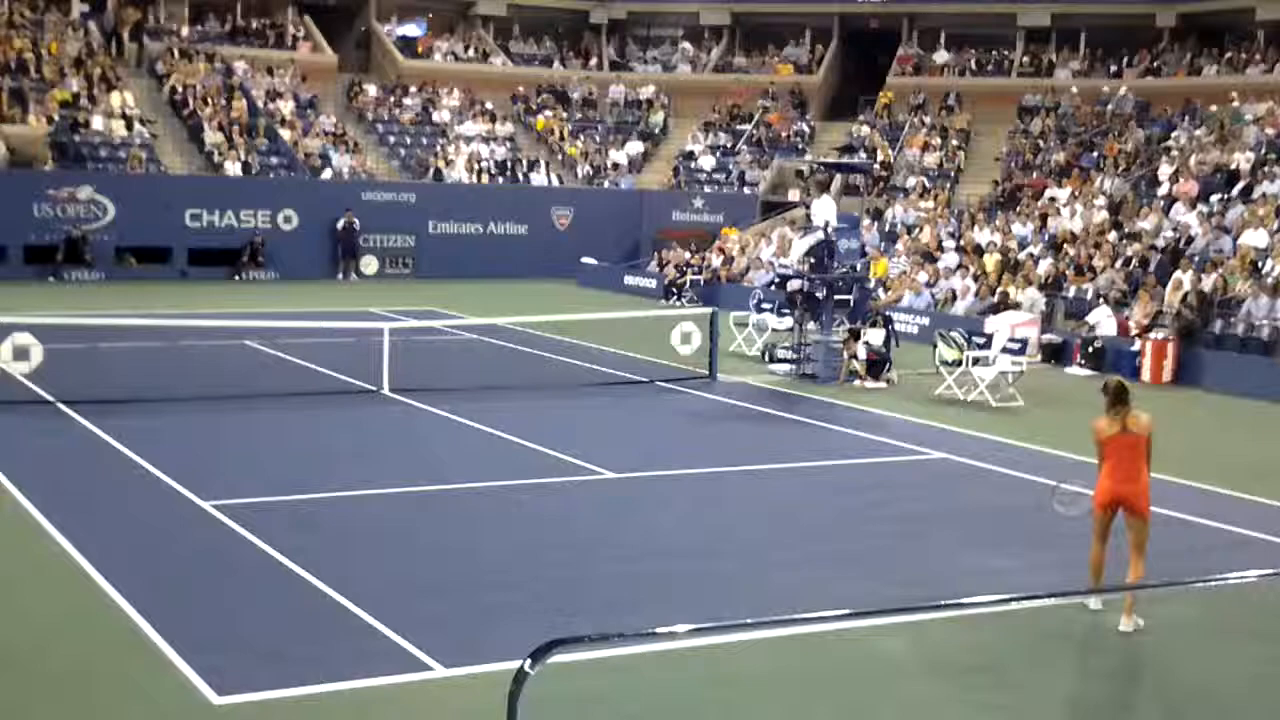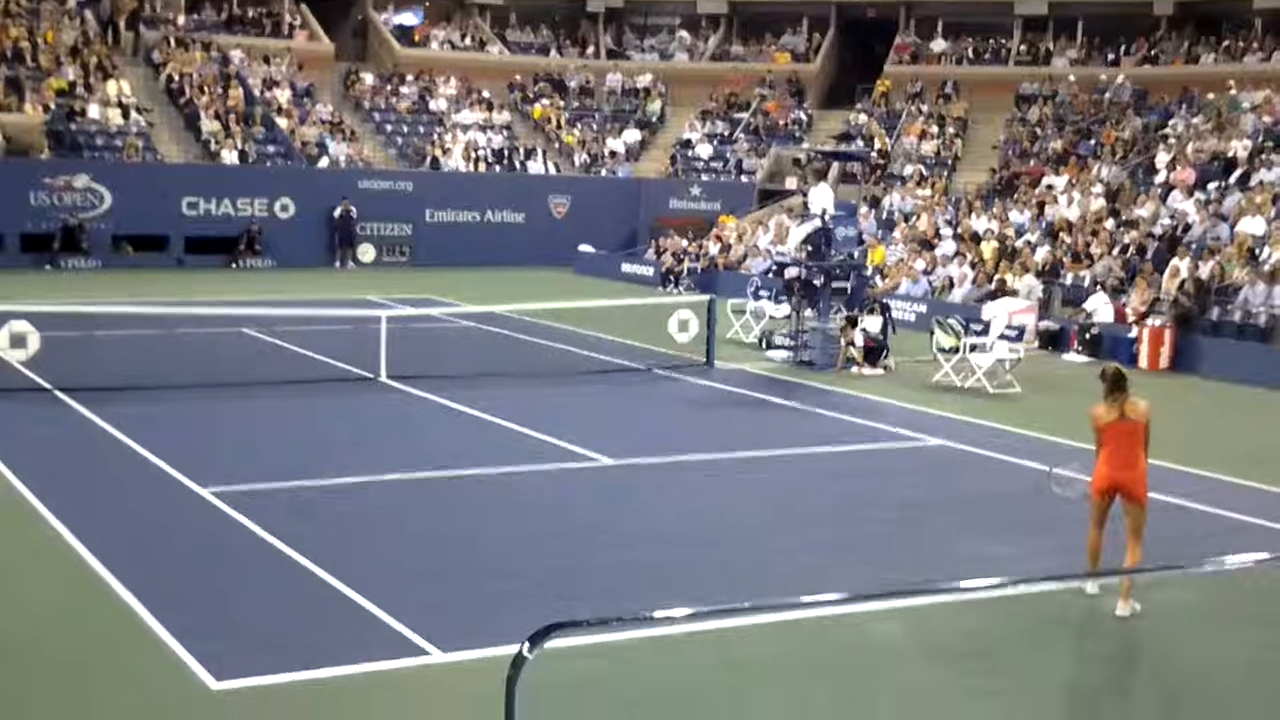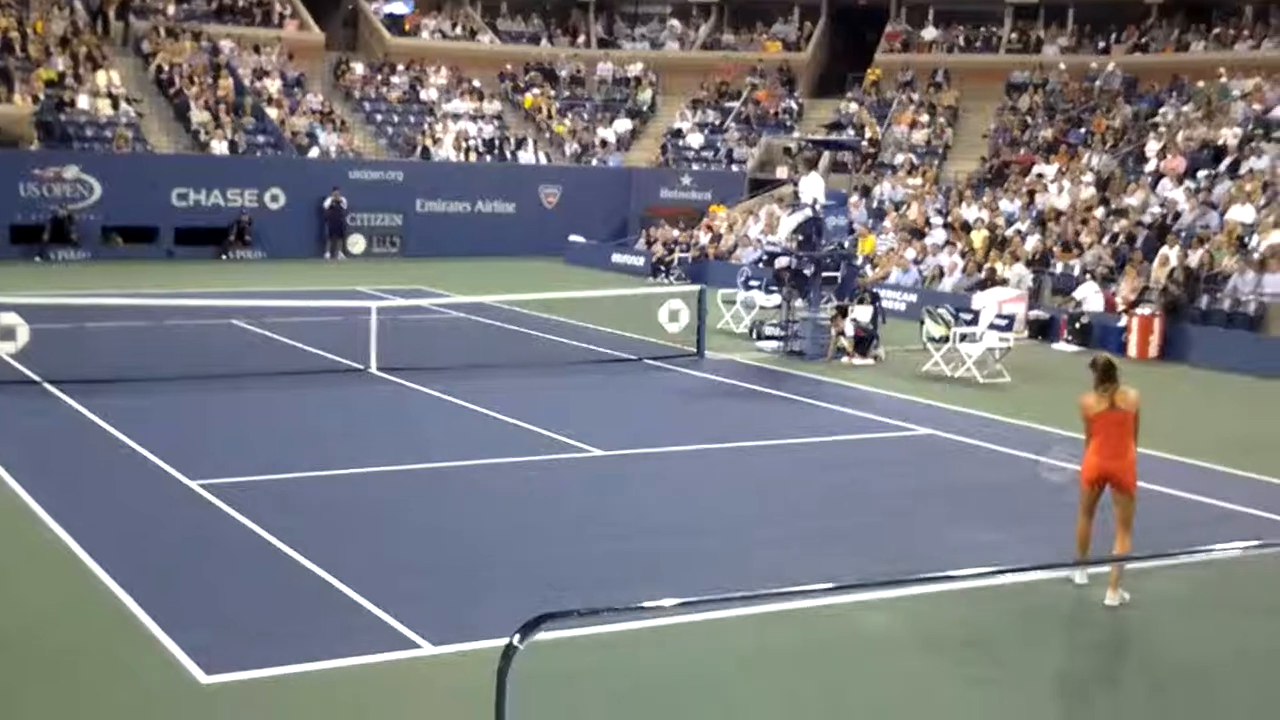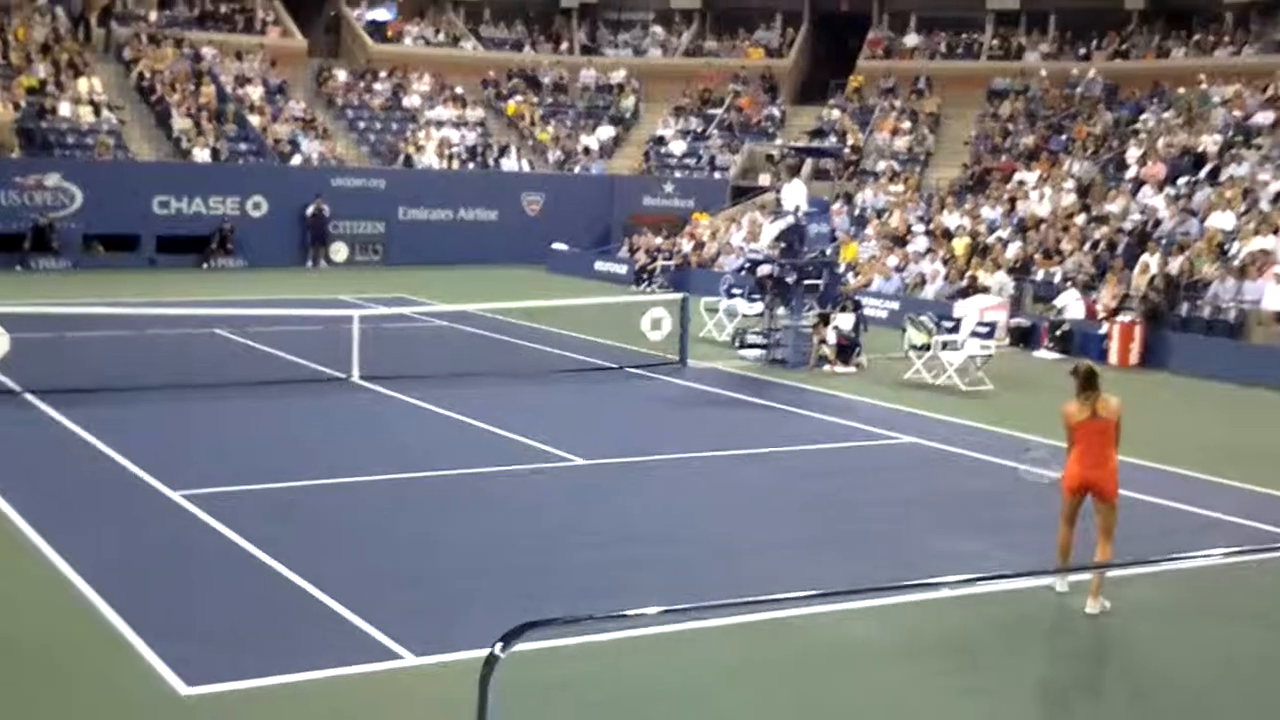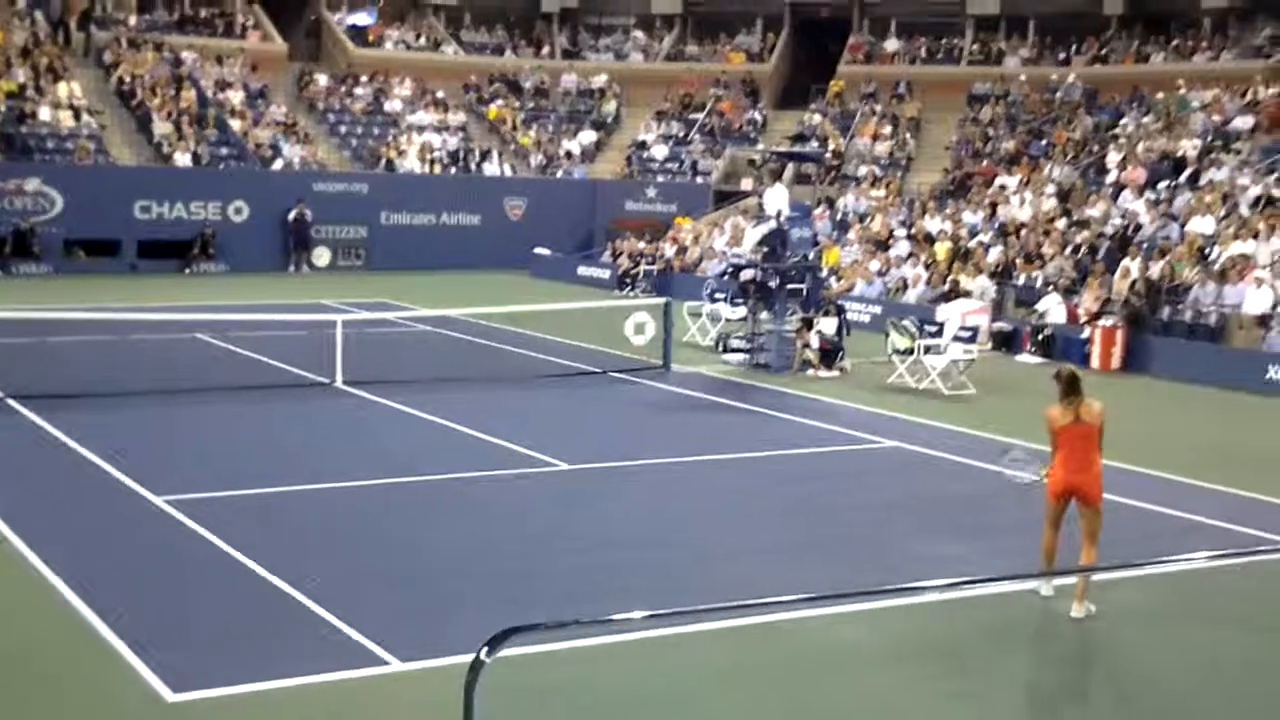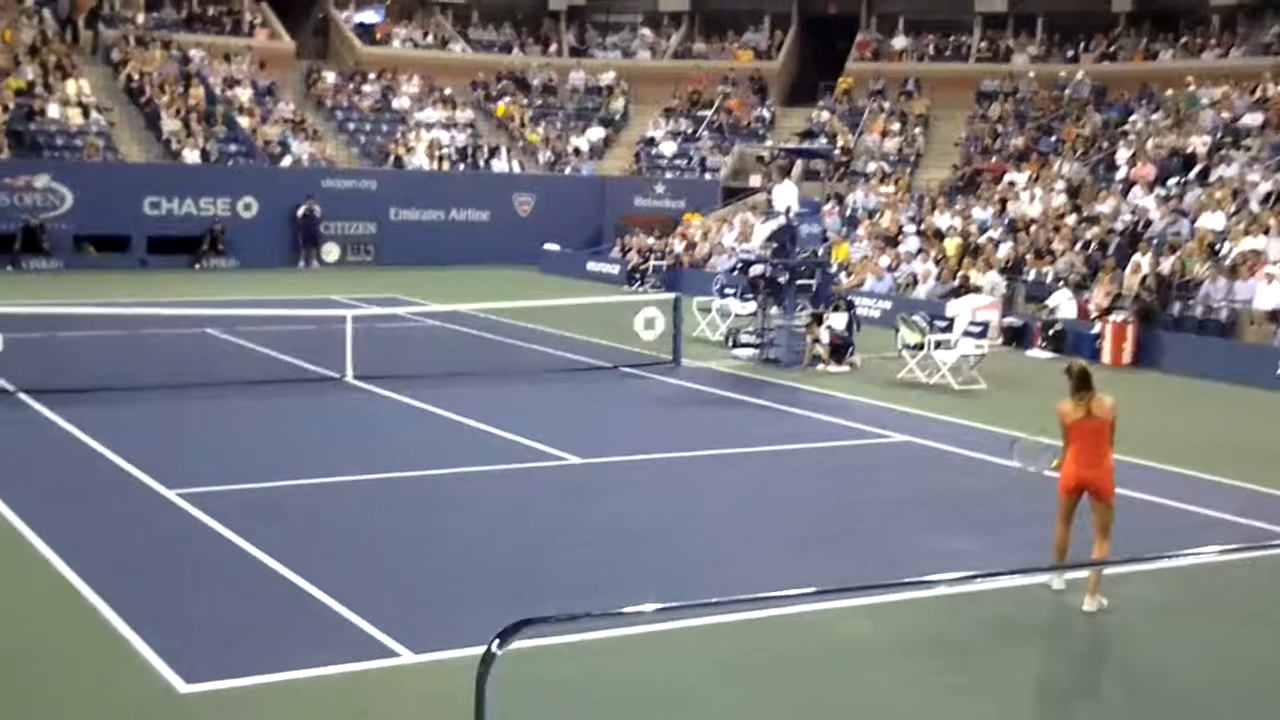
dt=0.1s
person 1, frame 1
left shoulder: (1099, 425)
right shoulder: (1145, 420)
left elbow: (1102, 460)
right elbow: (1147, 459)
left hip: (1109, 486)
right hip: (1136, 489)
left knee: (1099, 541)
right knee: (1137, 556)
left ankle: (1094, 595)
right ankle: (1127, 616)
person 1, frame 2
left shoulder: (1097, 411)
right shoulder: (1143, 407)
left elbow: (1099, 447)
right elbow: (1145, 445)
left hip: (1106, 473)
right hip: (1134, 476)
left knee: (1096, 526)
right knee: (1134, 541)
left ankle: (1092, 580)
right ankle: (1125, 601)
person 1, frame 3
left shoulder: (1087, 401)
right shoulder: (1133, 396)
left elbow: (1090, 436)
right elbow: (1133, 434)
left hip: (1096, 462)
right hip: (1123, 465)
left knee: (1085, 516)
right knee: (1124, 530)
left ankle: (1080, 569)
right ankle: (1113, 590)
person 1, frame 4
left shoulder: (1069, 409)
right shoulder: (1114, 404)
left elbow: (1072, 444)
right elbow: (1114, 442)
left hip: (1077, 471)
right hip: (1105, 474)
left knee: (1067, 524)
right knee: (1105, 539)
left ankle: (1061, 577)
right ankle: (1094, 598)
person 1, frame 5
left shoulder: (1053, 413)
right shoulder: (1097, 408)
left elbow: (1056, 448)
right elbow: (1097, 445)
left hip: (1062, 475)
right hip: (1089, 478)
left knee: (1052, 528)
right knee: (1090, 543)
left ankle: (1046, 581)
right ankle: (1079, 602)
person 1, frame 6
left shoulder: (1064, 408)
right shoulder: (1109, 403)
left elbow: (1068, 443)
right elbow: (1109, 440)
left hip: (1074, 470)
right hip: (1101, 473)
left knee: (1063, 522)
right knee: (1102, 537)
left ankle: (1057, 575)
right ankle: (1091, 596)
